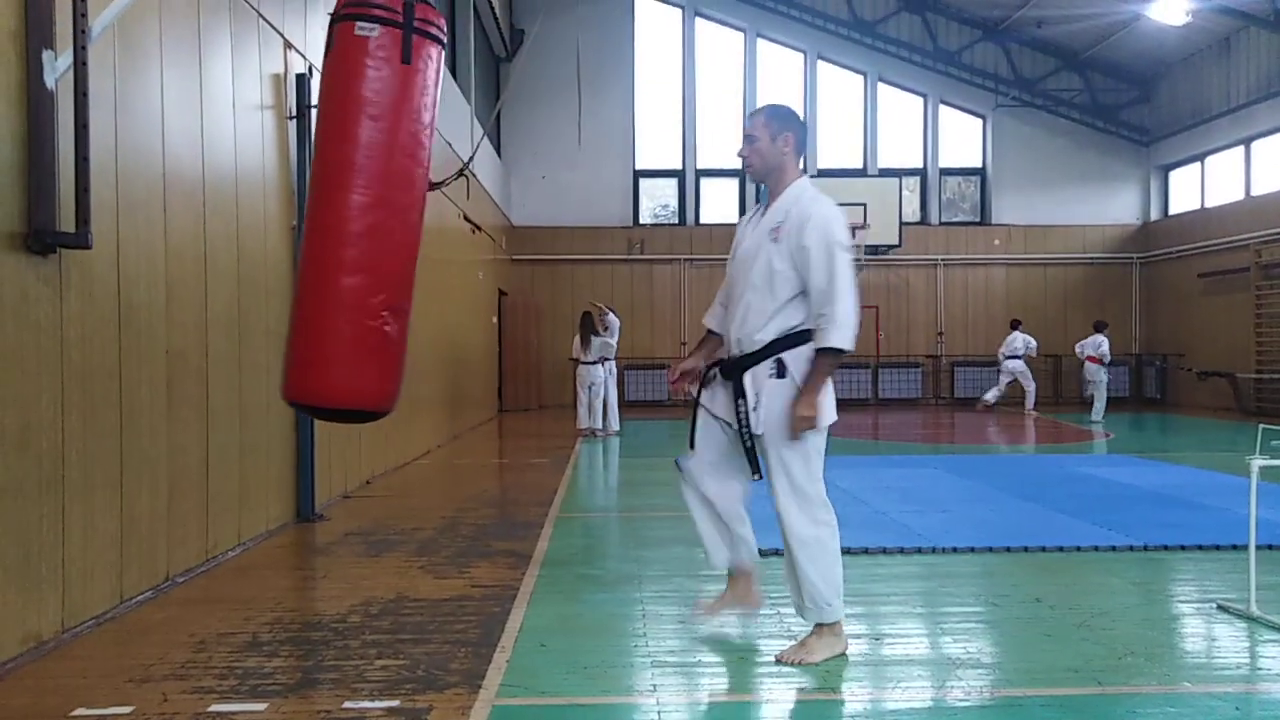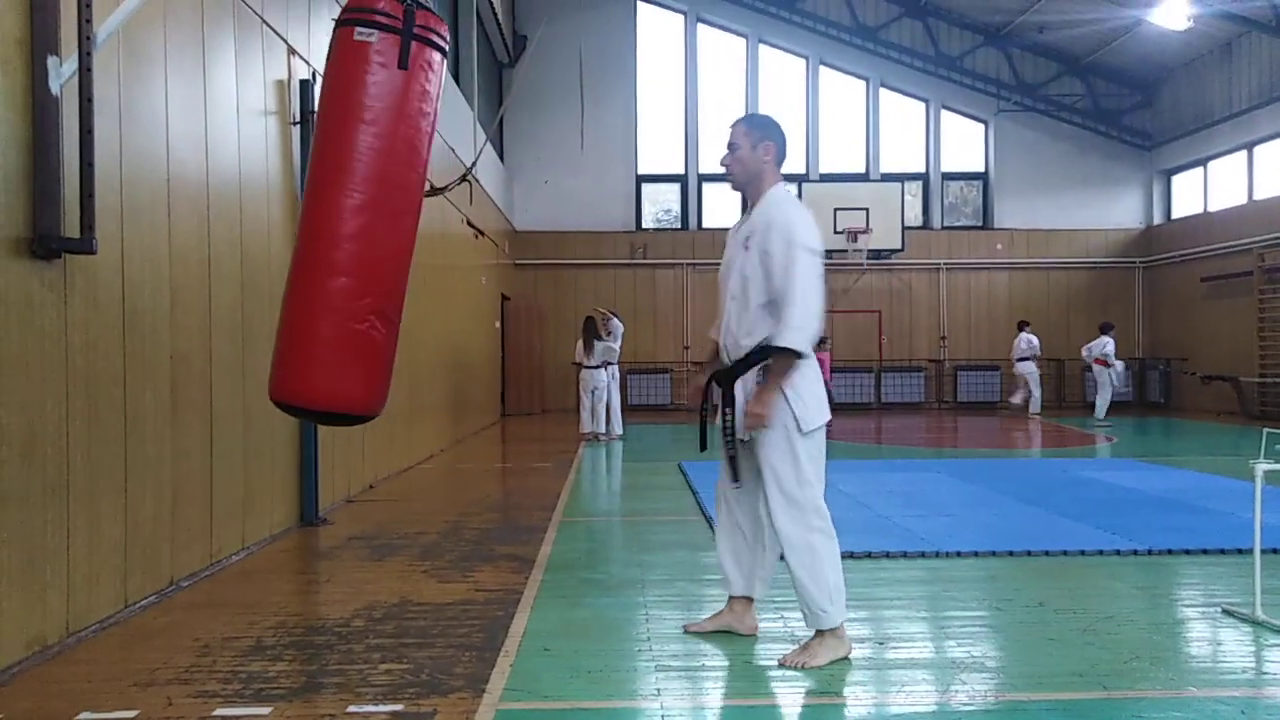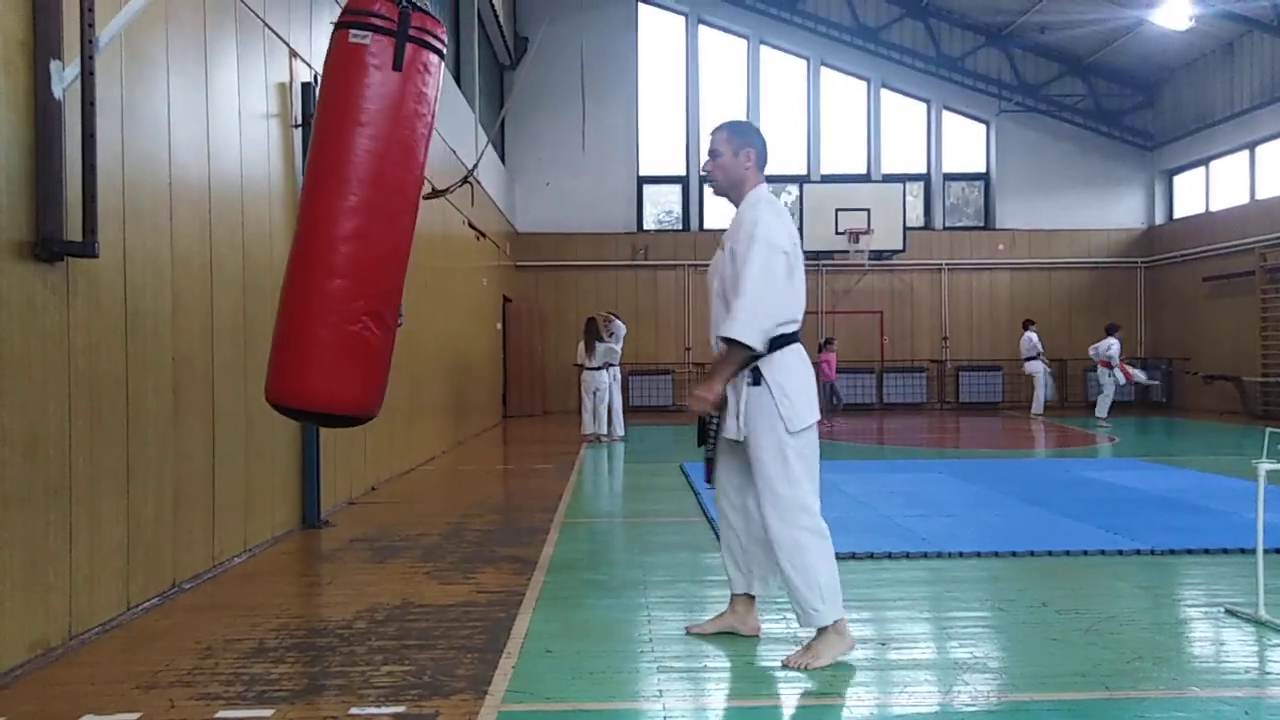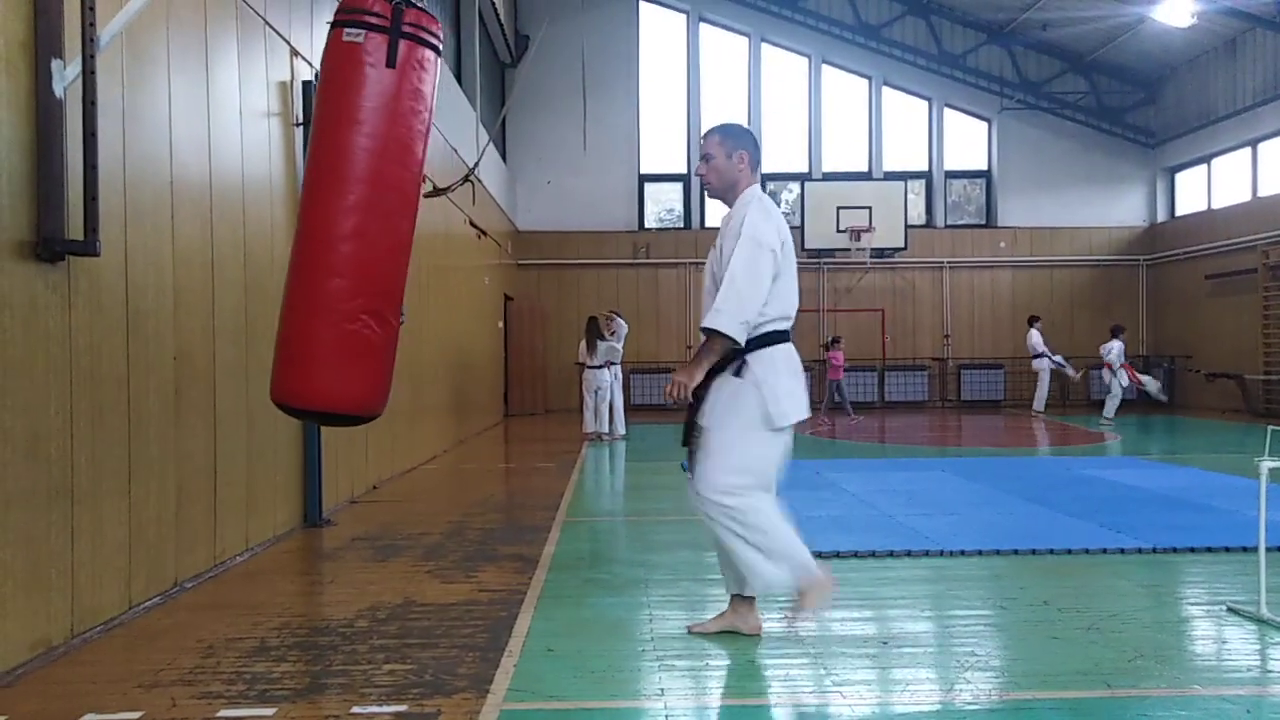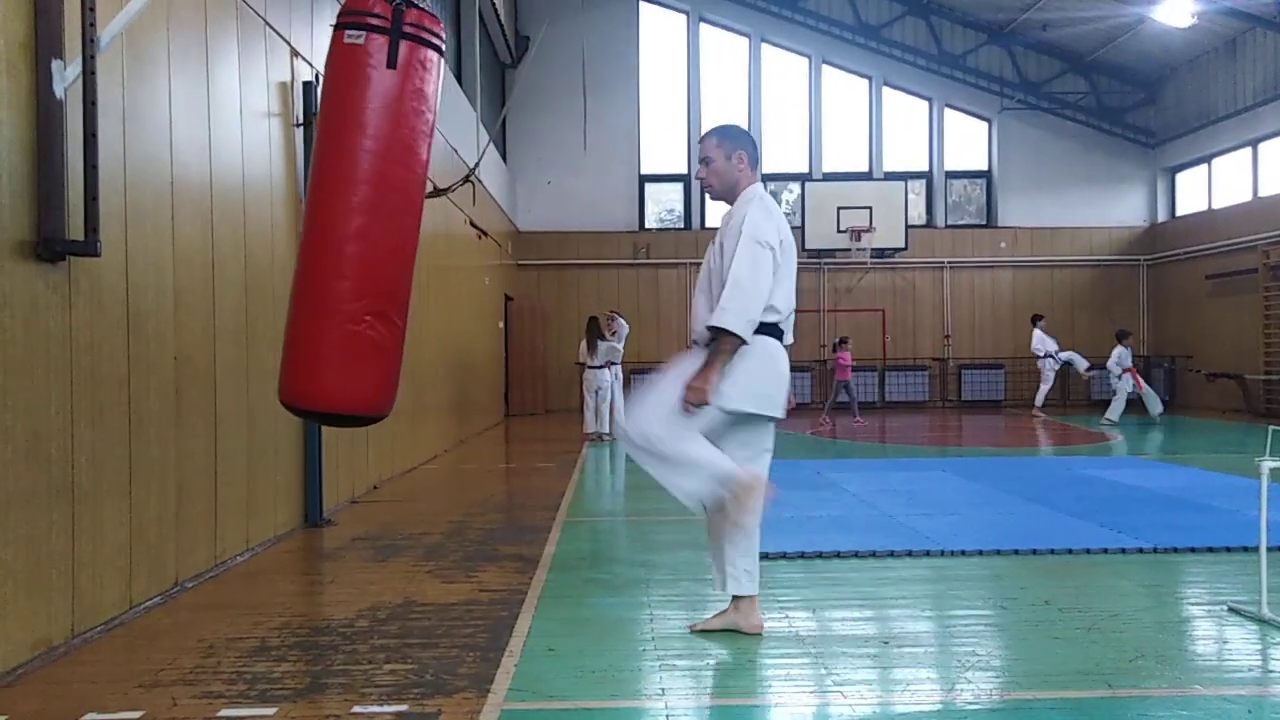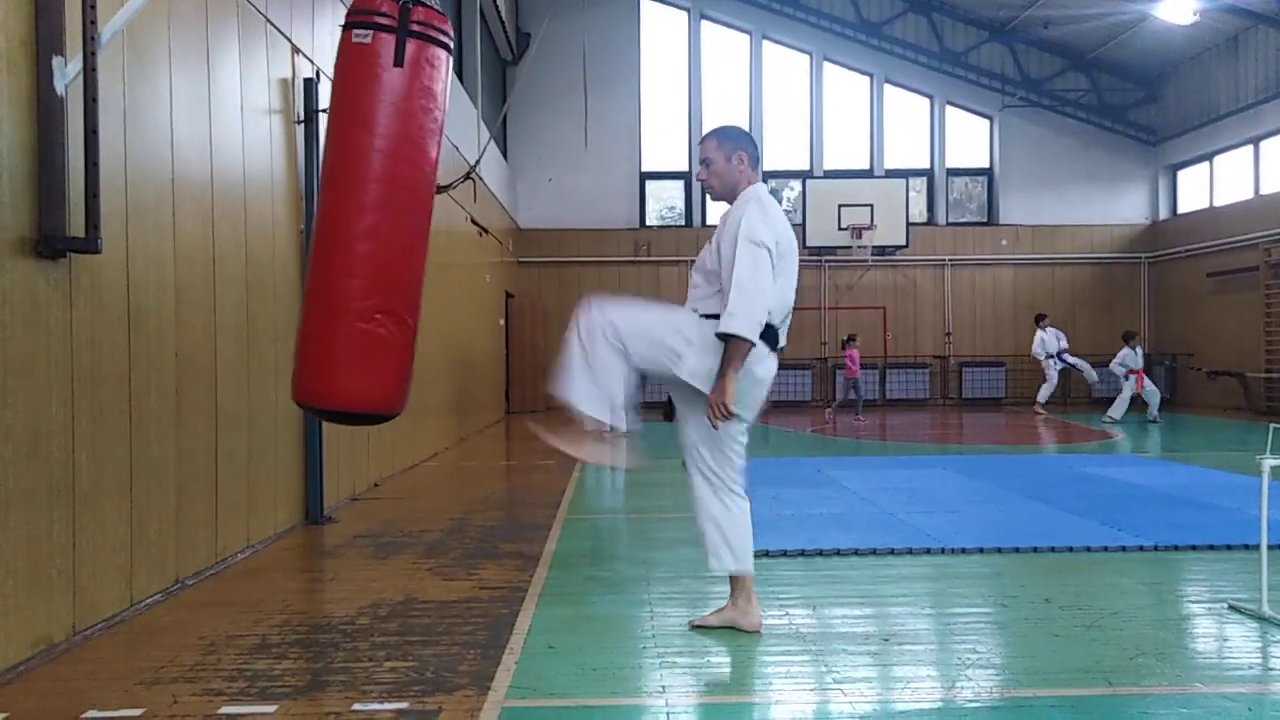
dt=0.1s
person 1, frame 1
left shoulder: (813, 214)
right shoulder: (757, 215)
left elbow: (837, 312)
left wrist: (811, 391)
right wrist: (699, 356)
left hip: (783, 379)
right hip: (738, 373)
left knee: (800, 502)
right knee: (707, 474)
left ankle: (828, 628)
right ankle: (741, 579)
person 1, frame 2
left shoulder: (786, 220)
right shoulder: (750, 223)
left elbow: (799, 318)
left wrist: (766, 390)
right wrist: (715, 369)
left hip: (777, 385)
right hip: (745, 379)
left knee: (795, 509)
right knee: (739, 499)
left ankle: (831, 632)
right ankle: (741, 607)
person 1, frame 3
left shoulder: (763, 218)
right shoulder: (748, 219)
left elbow: (757, 312)
left wrist: (716, 379)
right wrist: (724, 379)
left hip: (769, 382)
right hip: (753, 383)
left knee: (787, 509)
right knee: (738, 498)
left ankle: (832, 629)
right ankle: (744, 608)
person 1, frame 4
left shoulder: (754, 218)
right shoulder: (747, 219)
left elbow: (738, 306)
left wrist: (695, 366)
left hip: (756, 377)
right hip: (744, 375)
left knee: (723, 490)
right knee: (722, 486)
left ankle: (806, 577)
right ankle: (743, 607)
person 1, frame 5
left shoulder: (751, 216)
right shoulder: (753, 216)
left elbow: (738, 307)
left wrist: (707, 371)
left hip: (742, 366)
right hip: (748, 368)
left knee: (644, 427)
right knee: (722, 492)
left ankle: (734, 484)
right ankle: (743, 606)
person 1, frame 6
left shoulder: (749, 216)
right shoulder: (768, 217)
left elbow: (747, 306)
left wrist: (727, 378)
left hip: (717, 351)
right hip: (747, 362)
left knee: (599, 316)
right knee: (719, 481)
left ankle: (598, 433)
right ankle: (742, 601)
